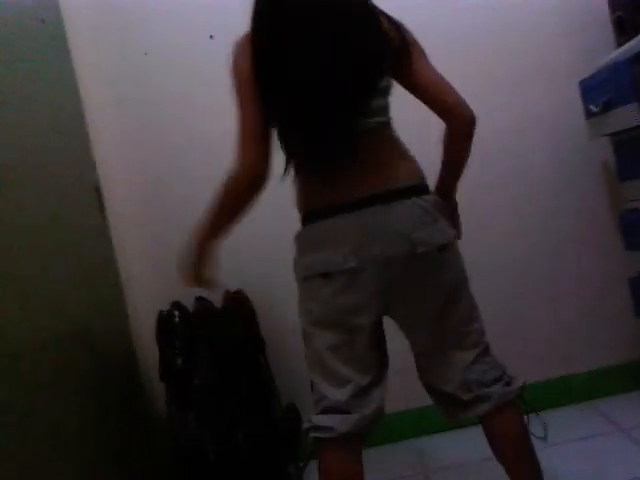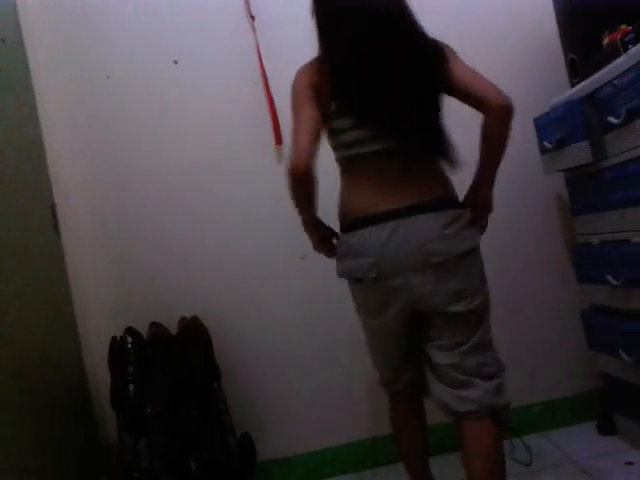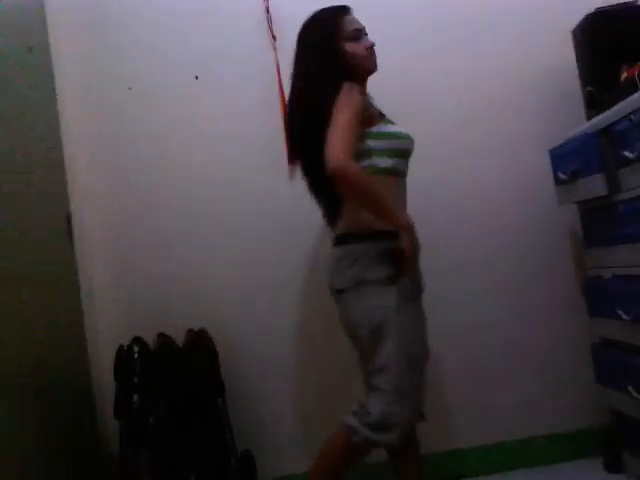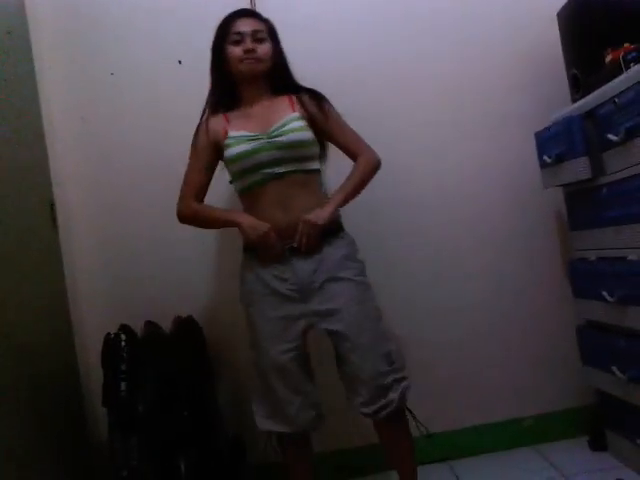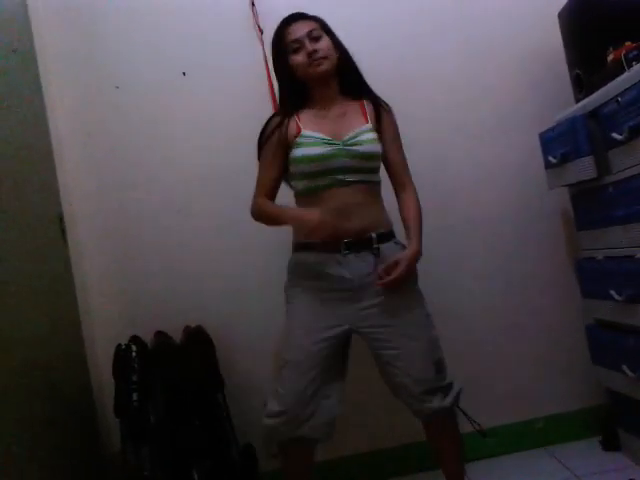
dt=0.7s
person 1, frame 1
left shoulder: (254, 49)
left elbow: (251, 172)
right elbow: (460, 117)
left wrist: (204, 240)
right wrist: (444, 195)
left hip: (329, 238)
right hip: (412, 220)
left knee: (338, 408)
right knee: (472, 373)
person 1, frame 2
left shoulder: (315, 75)
right shoulder: (424, 50)
left elbow: (301, 165)
right elbow: (498, 106)
left wrist: (313, 225)
right wrist: (482, 192)
left hip: (368, 245)
right hip: (441, 229)
left knee: (401, 385)
right knee: (473, 387)
person 1, frame 3
left shoulder: (357, 104)
right shoulder: (349, 95)
left elbow: (338, 201)
right elbow: (338, 164)
left wrist: (394, 221)
right wrist: (400, 219)
left hip: (382, 261)
right hip: (372, 263)
left knee: (399, 399)
right knee: (389, 407)
person 1, frame 4
left shoulder: (305, 103)
right shoulder: (216, 126)
left elbow: (368, 158)
right elbow: (187, 206)
left wrist: (330, 207)
right wrist: (240, 219)
left hip: (330, 257)
right hip: (266, 272)
left knee: (378, 377)
right knee: (285, 398)
person 1, frame 5
left shoulder: (375, 111)
right shoulder: (285, 126)
left elbow: (404, 185)
right elbow: (259, 205)
left wrist: (413, 244)
right wrist: (294, 215)
left hip: (382, 261)
right hip: (316, 271)
left knee: (427, 383)
right knee: (293, 401)
